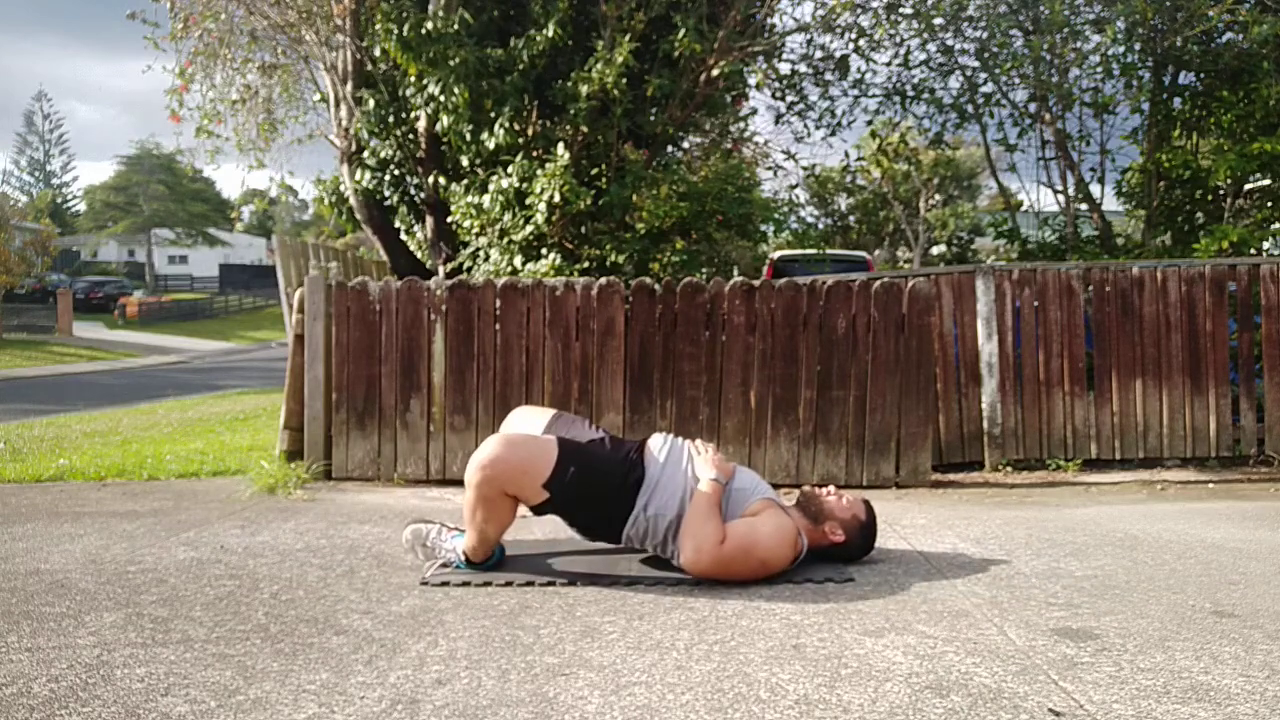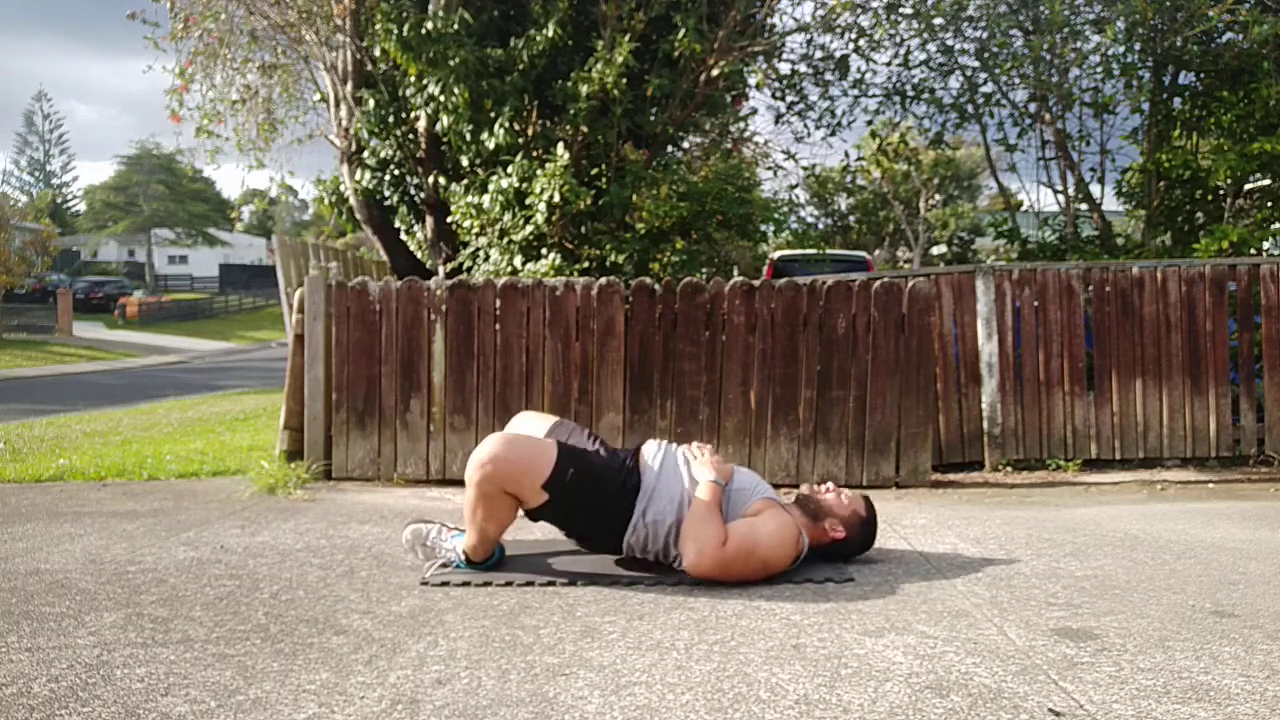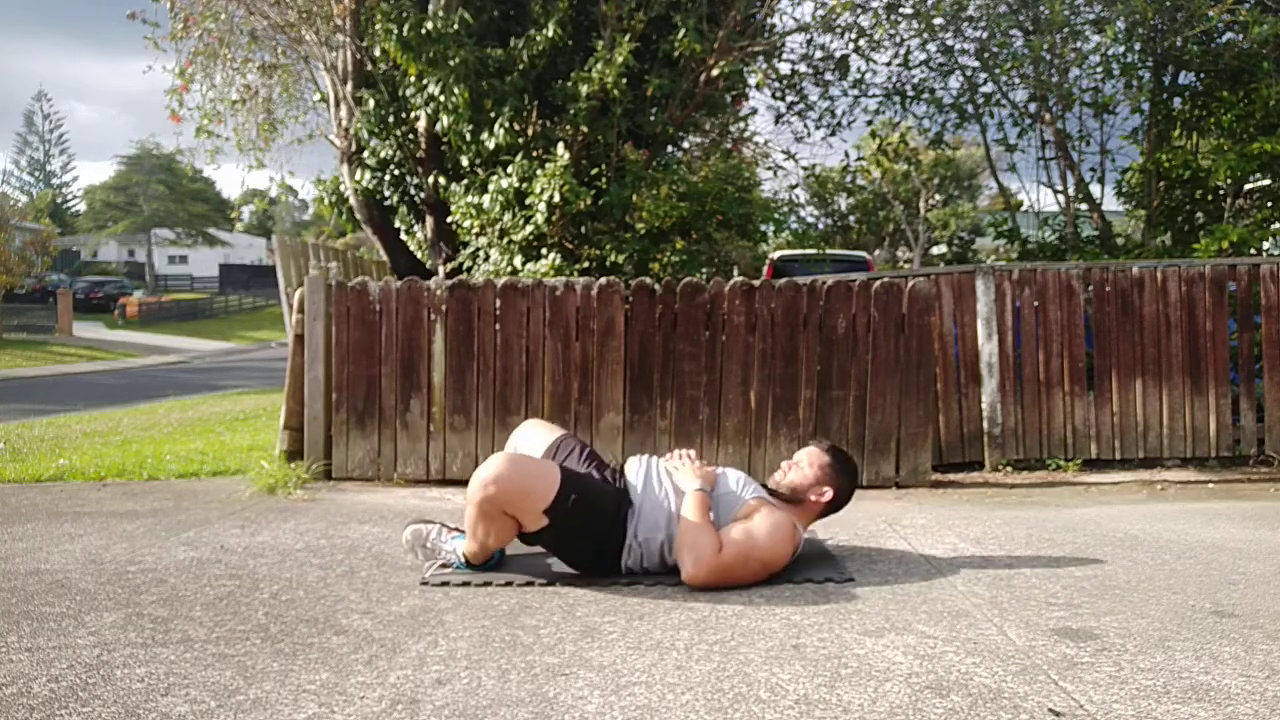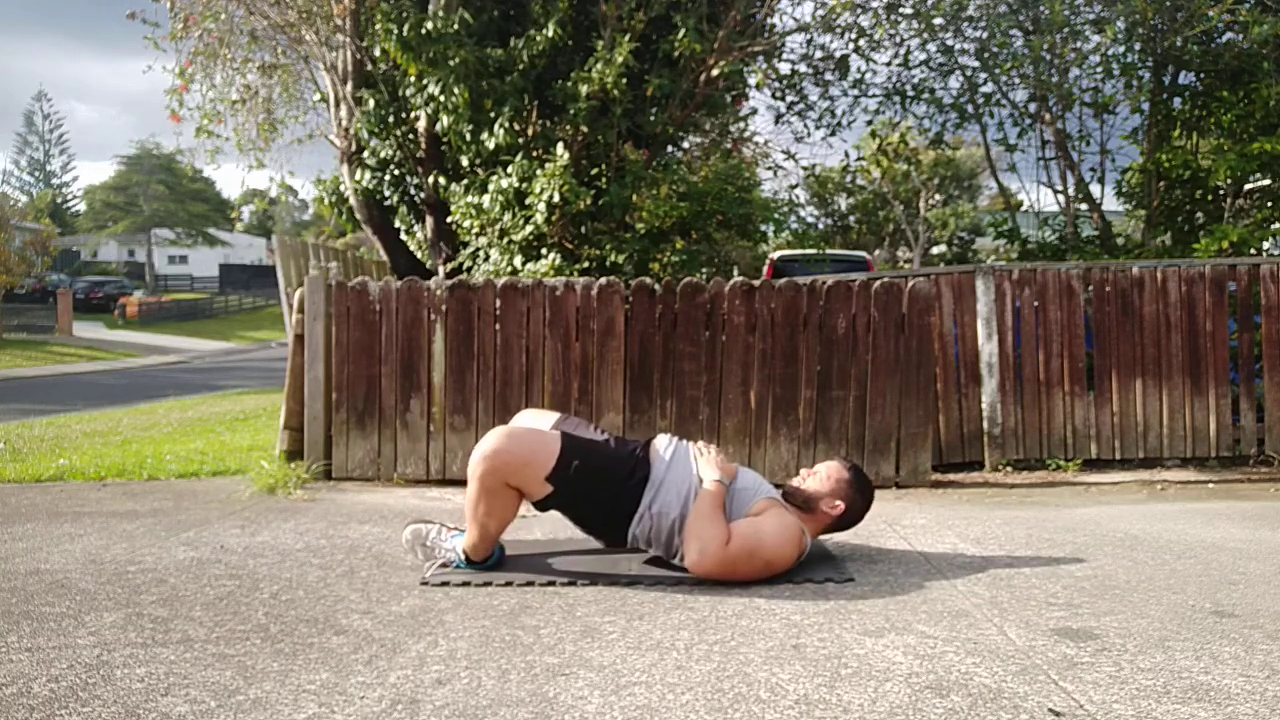
dt=0.4s
person 1, frame 1
left shoulder: (780, 540)
right shoulder: (775, 513)
left elbow: (697, 556)
left wrist: (711, 479)
right wrist: (714, 472)
left hip: (621, 494)
left knee: (495, 458)
right knee: (521, 422)
left ankle: (473, 552)
right ankle: (482, 531)
person 1, frame 2
left shoulder: (783, 538)
right shoulder: (776, 513)
left elbow: (701, 557)
left wrist: (709, 482)
right wrist: (710, 473)
left hip: (618, 505)
right hip: (628, 469)
left knee: (496, 456)
right knee: (525, 425)
left ankle: (472, 552)
right ankle: (482, 530)
person 1, frame 3
left shoulder: (777, 532)
right shoulder: (765, 503)
left elbow: (698, 568)
left wrist: (696, 488)
right wrist: (694, 473)
left hip: (610, 531)
right hip: (618, 484)
left knee: (498, 476)
right knee: (531, 433)
left ankle: (471, 553)
right ankle: (487, 533)
person 1, frame 4
left shoulder: (786, 534)
right shoulder: (775, 506)
left elbow: (703, 558)
left wrist: (714, 481)
right wrist: (716, 474)
left hip: (624, 496)
right hip: (636, 463)
left knee: (498, 449)
right knee: (527, 424)
left ankle: (472, 552)
right ankle: (481, 531)
